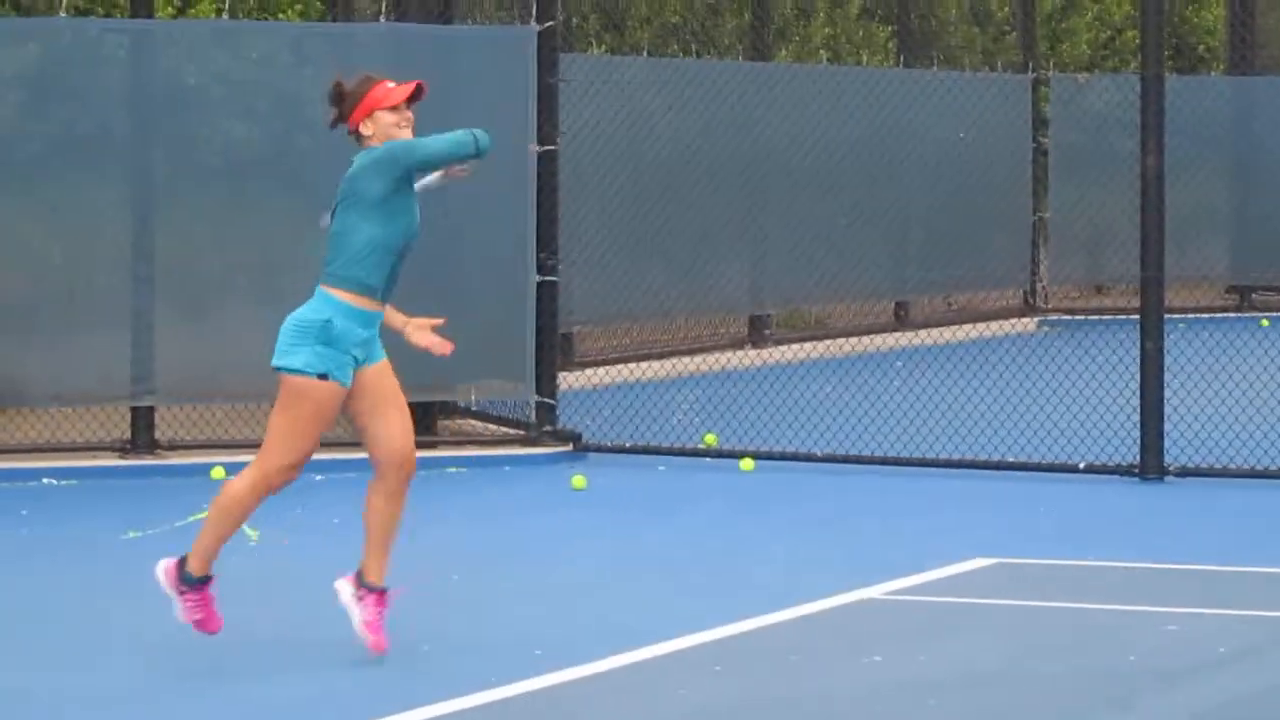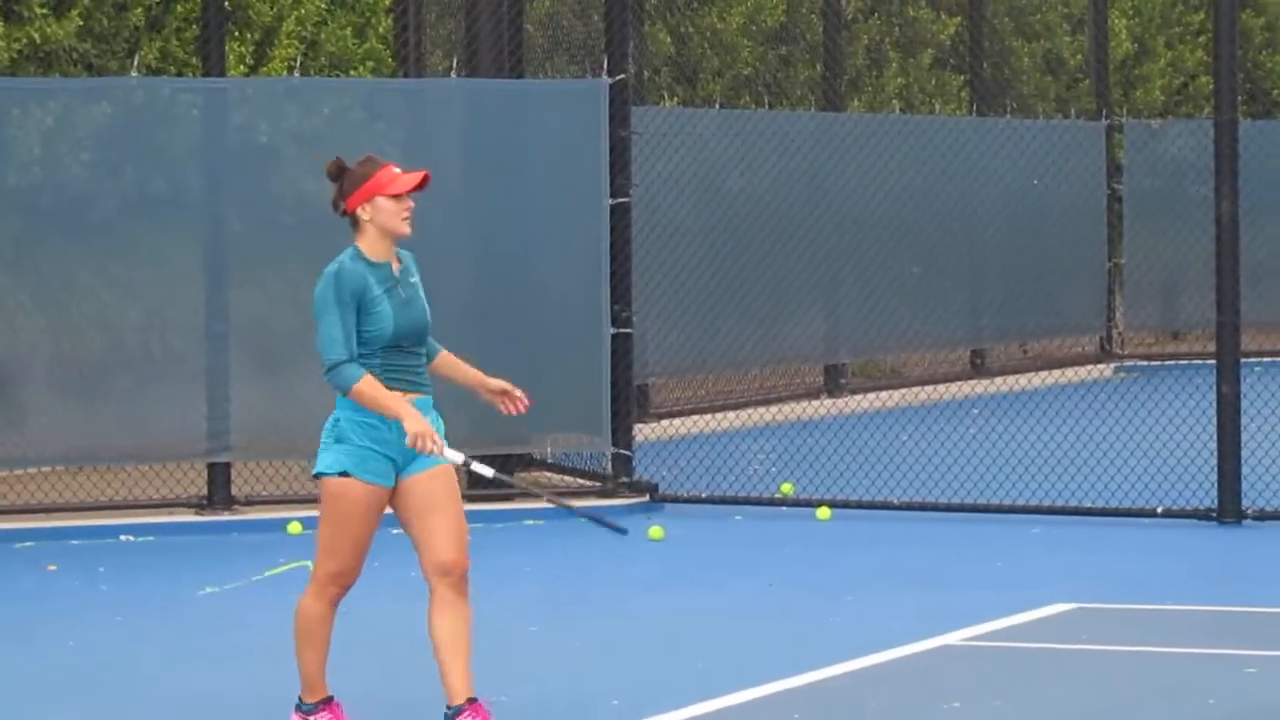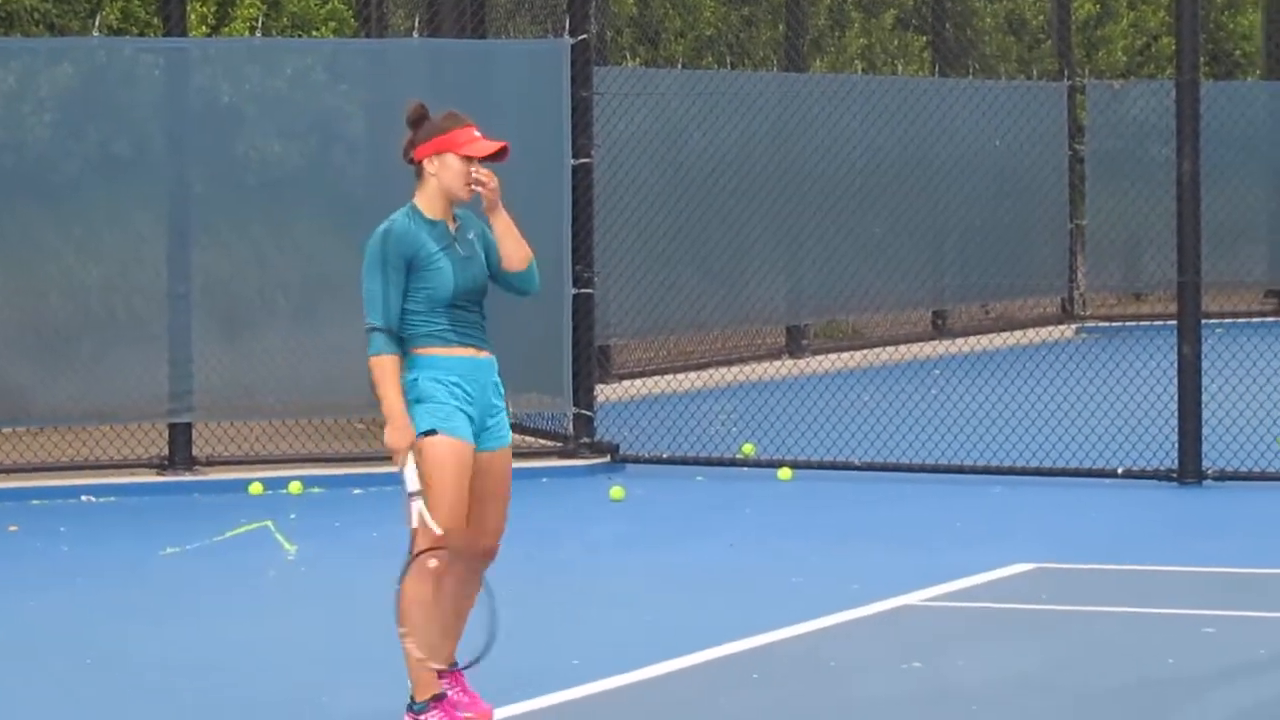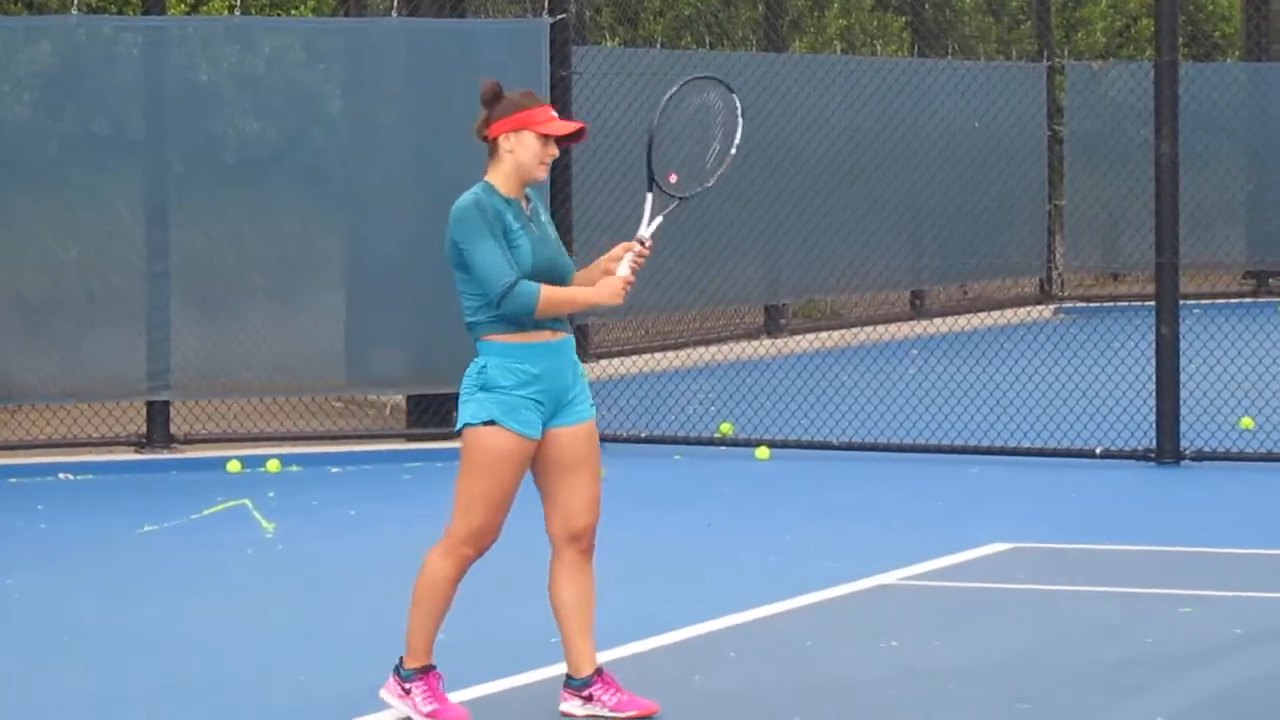
dt=1s
person 1, frame 1
left shoulder: (359, 180)
right shoulder: (385, 161)
right elbow: (473, 142)
left wrist: (403, 325)
right wrist: (462, 145)
left hip: (357, 336)
right hip: (327, 333)
left knee: (399, 462)
right knee: (277, 470)
left ankle: (368, 585)
right ankle: (190, 572)
person 1, frame 2
left shoulder: (407, 266)
right shoulder: (341, 277)
right elbow: (340, 367)
left wrist: (485, 383)
right wrist: (402, 415)
left hip: (421, 432)
right hip: (363, 435)
left knee: (450, 571)
right knee: (333, 580)
person 1, frame 3
left shoulder: (470, 226)
right shoulder: (394, 236)
left elbow: (524, 281)
right elbow: (379, 336)
left wrist: (496, 211)
right wrist: (396, 413)
left hip: (486, 391)
right hip: (433, 392)
left knee: (481, 550)
right knee: (437, 553)
left ankle: (446, 669)
person 1, frame 4
left shoulder: (535, 206)
right shoulder: (474, 210)
right elbow: (513, 297)
left wrist: (607, 265)
right wrist: (593, 293)
left hip: (564, 377)
right hip: (506, 380)
left knee: (577, 536)
right knee: (468, 538)
